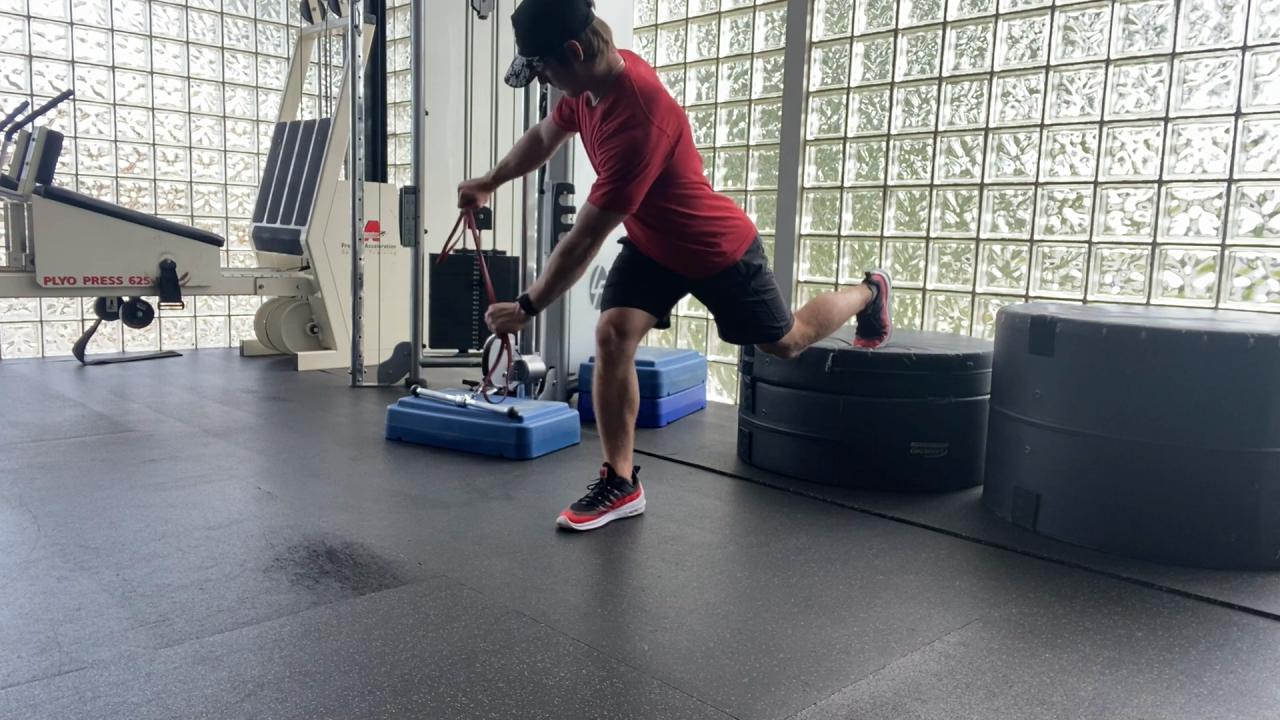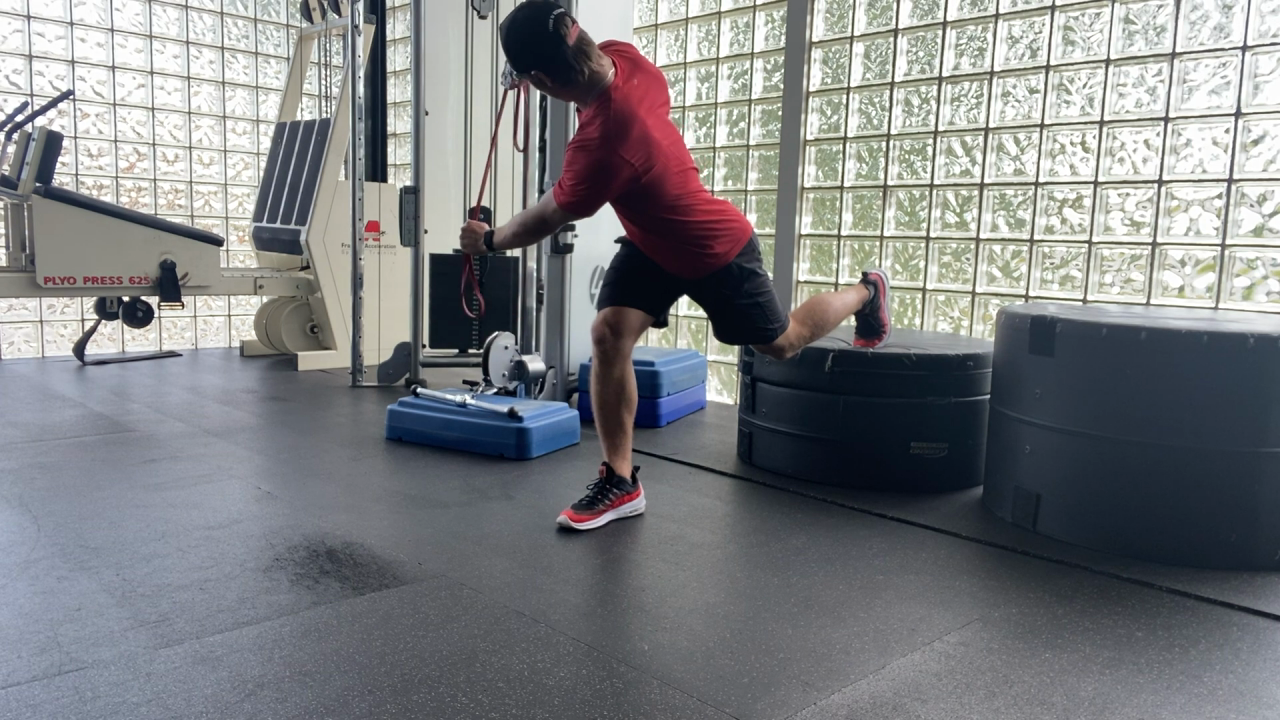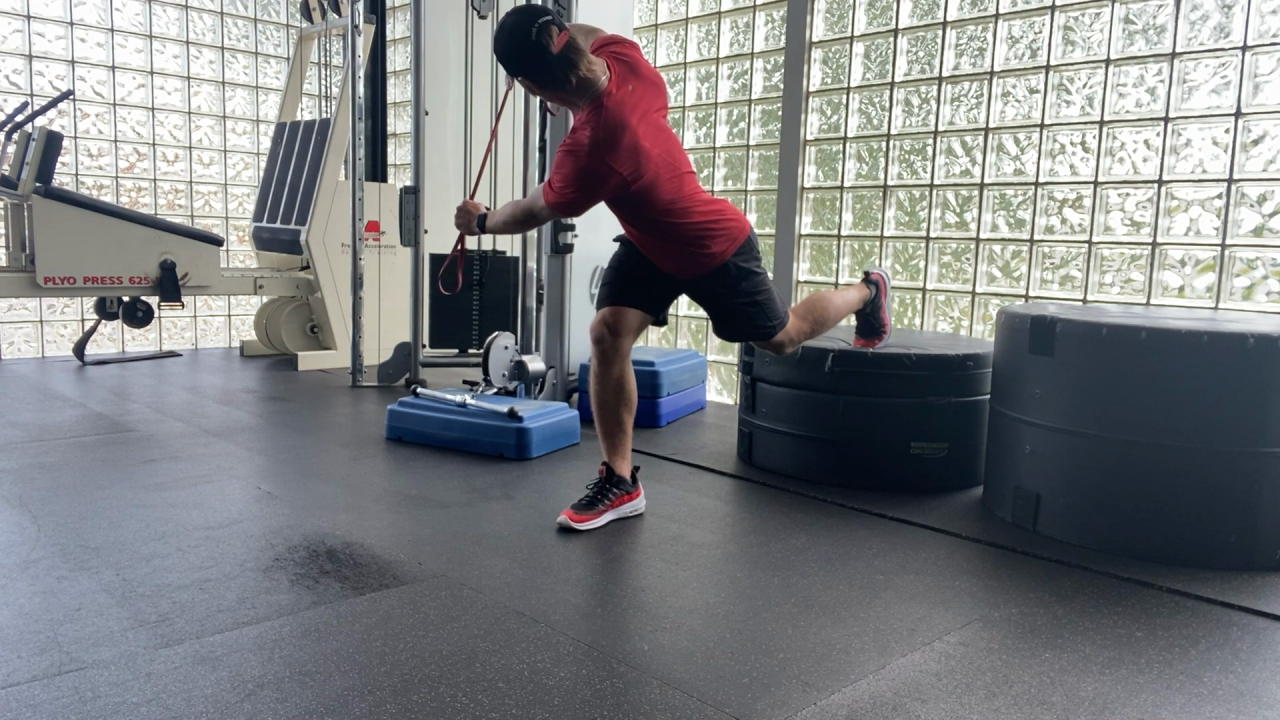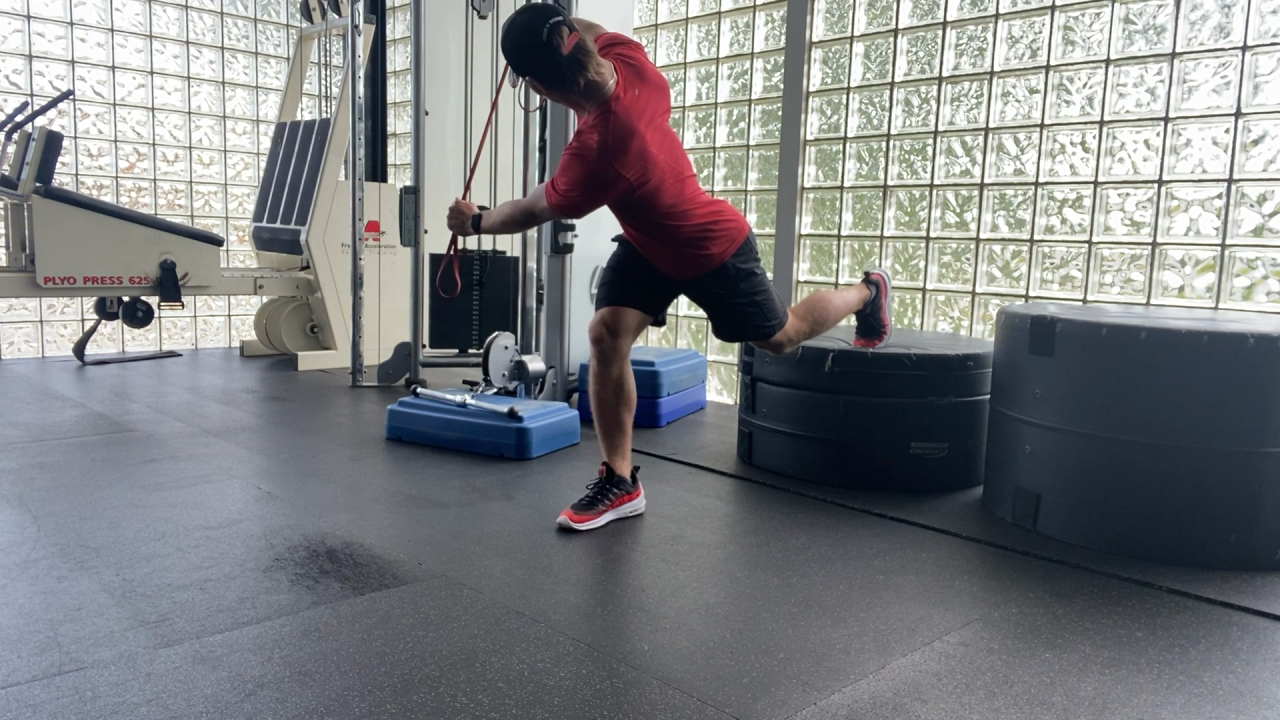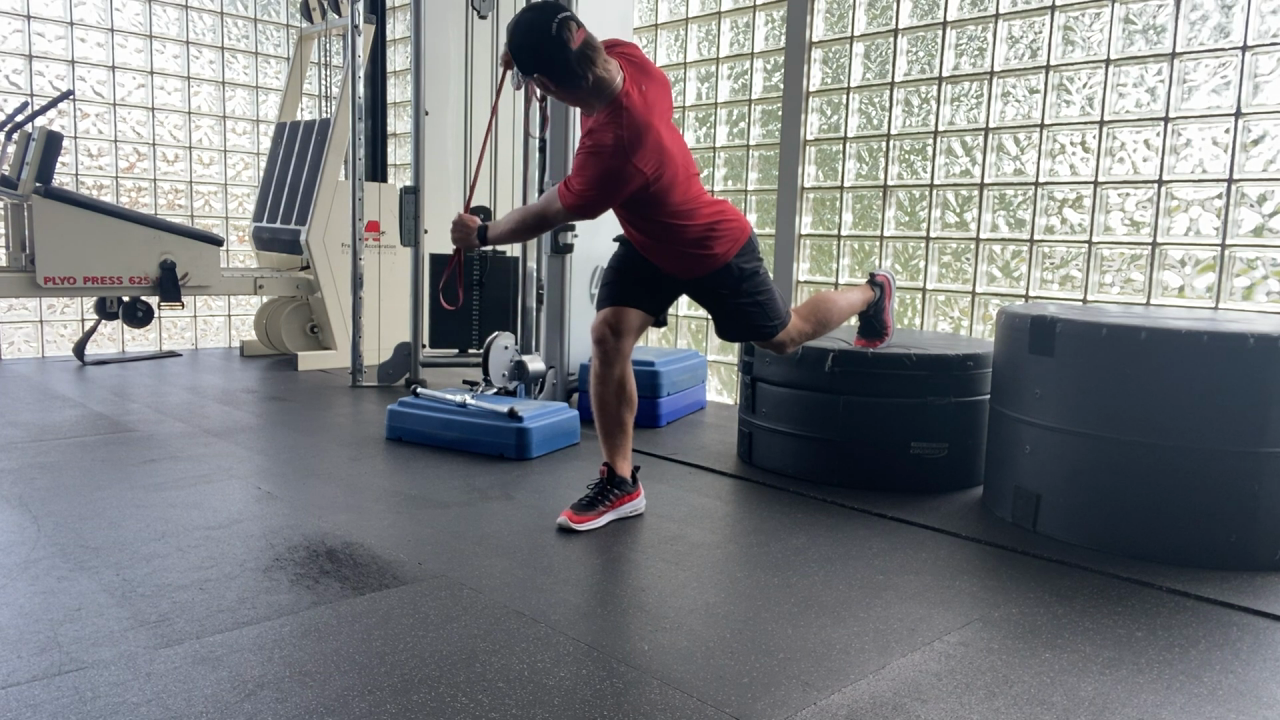
dt=0.7s
person 1, frame 1
left shoulder: (638, 123)
right shoulder: (591, 85)
left elbow: (587, 238)
right elbow: (544, 136)
left wrist: (527, 308)
right wrist: (489, 180)
left hip: (718, 248)
right hip: (652, 244)
left knee: (784, 342)
right knee: (613, 336)
left ankle: (869, 291)
right ankle: (621, 483)
person 1, frame 2
left shoulder: (602, 144)
right shoulder: (622, 57)
left elbow: (547, 218)
left wrist: (488, 240)
left hip: (714, 250)
right hip: (651, 241)
left knee: (781, 342)
right knee: (609, 336)
left ankle: (866, 292)
right ankle: (620, 482)
person 1, frame 3
left shoulder: (590, 149)
right shoulder: (621, 56)
left elbow: (534, 212)
left wrist: (480, 222)
left hip: (712, 248)
right hip: (649, 240)
left knee: (781, 337)
right knee: (607, 335)
left ankle: (867, 291)
right ankle: (620, 481)
person 1, frame 4
left shoulder: (597, 151)
right shoulder: (625, 56)
left elbow: (534, 210)
left wrist: (476, 221)
left hip: (712, 249)
right hip: (649, 241)
left knee: (781, 336)
right knee: (606, 335)
left ankle: (868, 292)
right ankle: (621, 482)
person 1, frame 5
left shoulder: (615, 147)
right shoulder: (623, 59)
left elbow: (544, 216)
left wrist: (481, 234)
right wrist: (531, 43)
left hip: (712, 250)
right hip: (648, 242)
left knee: (782, 337)
right knee: (607, 336)
left ankle: (872, 293)
right ankle: (620, 482)
